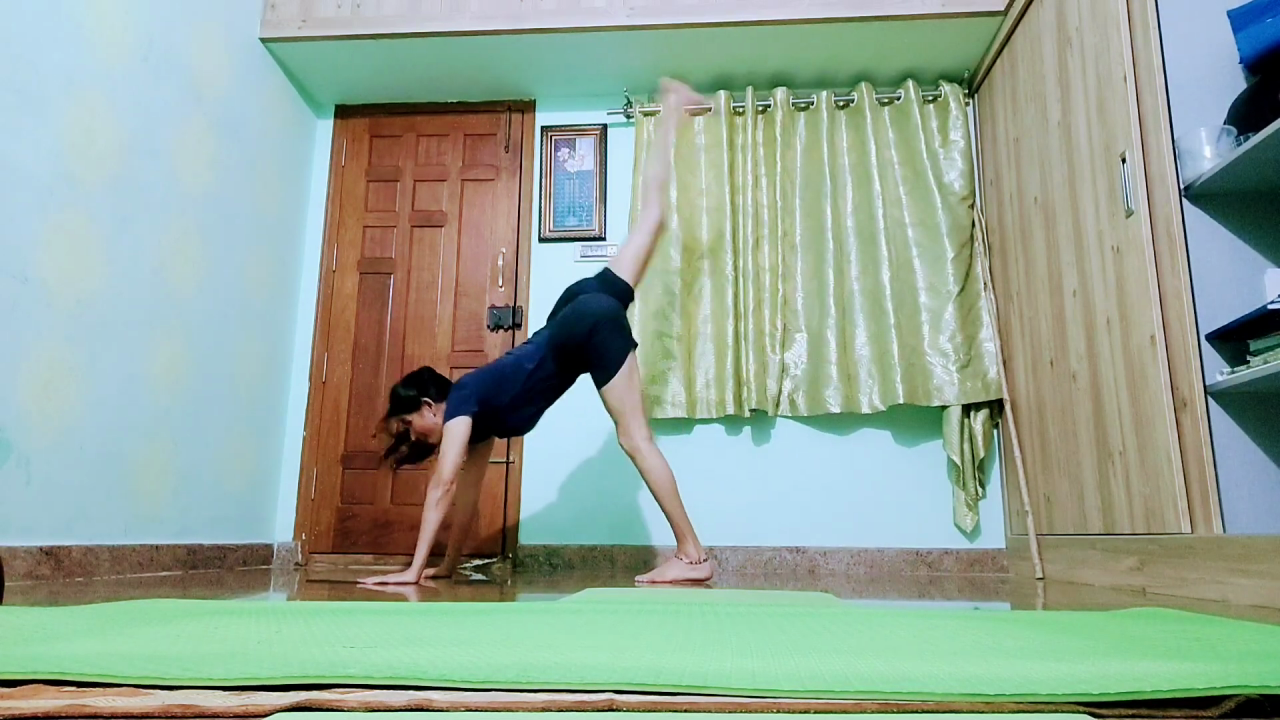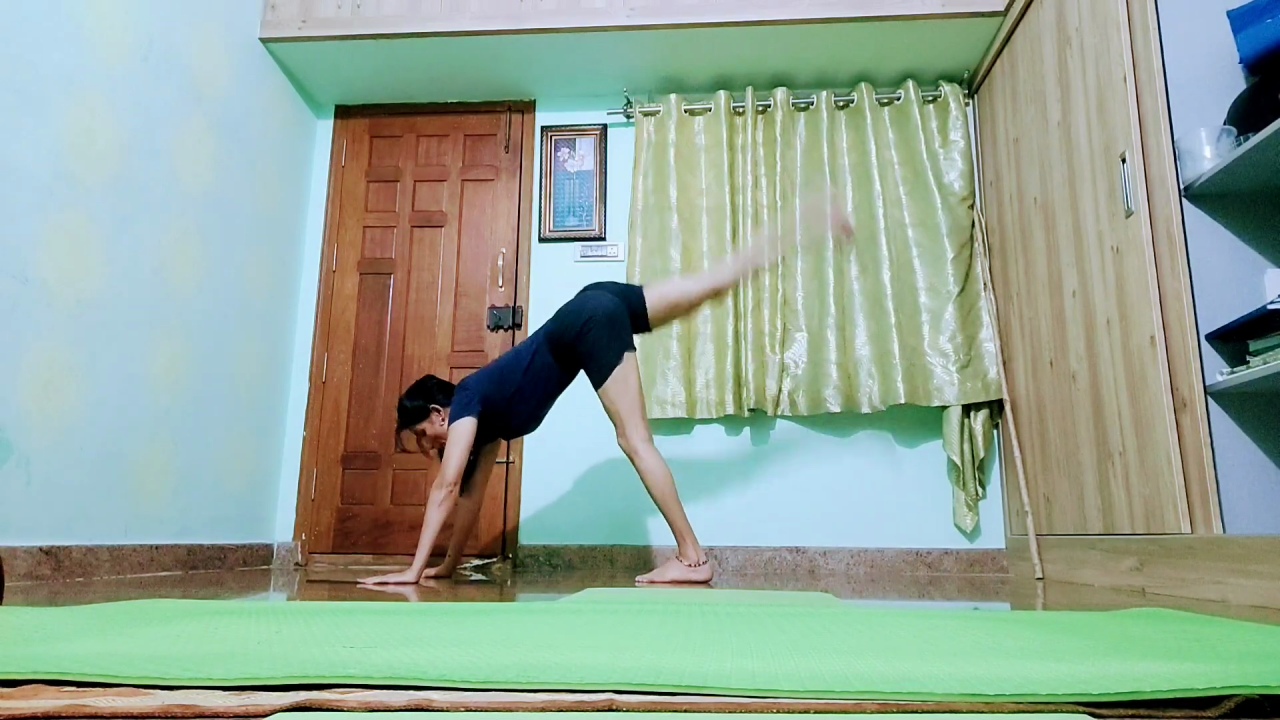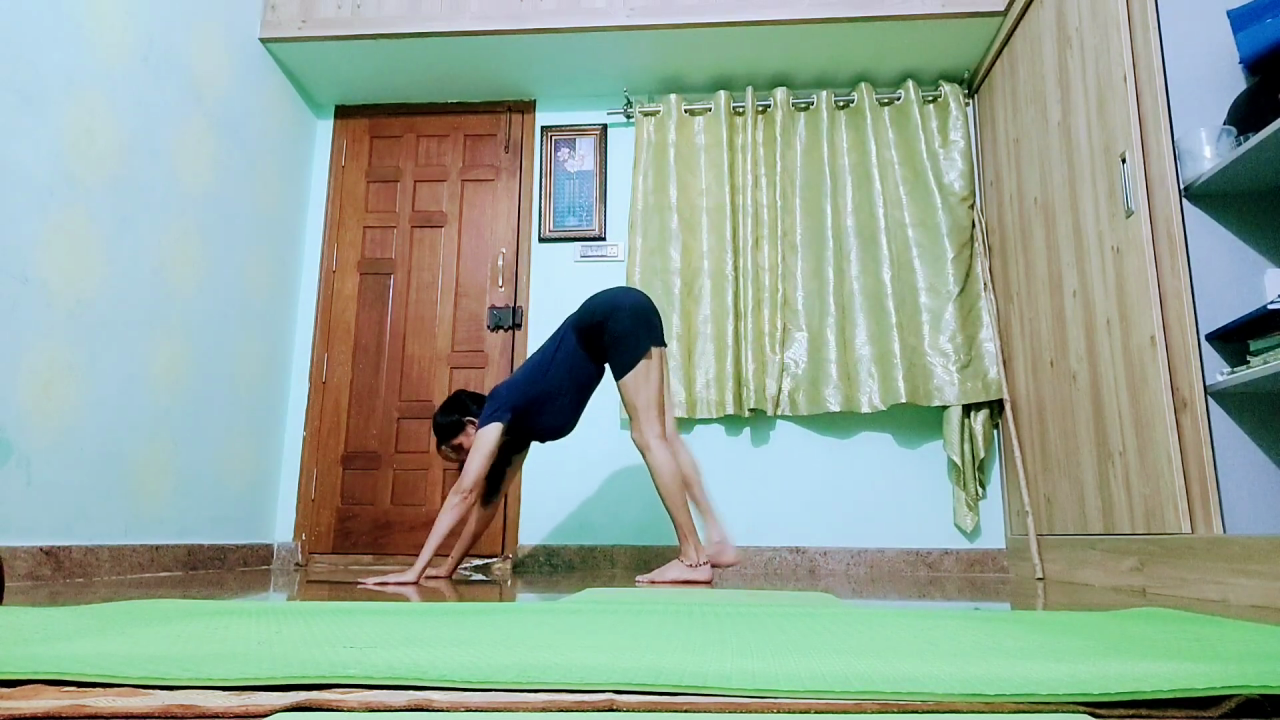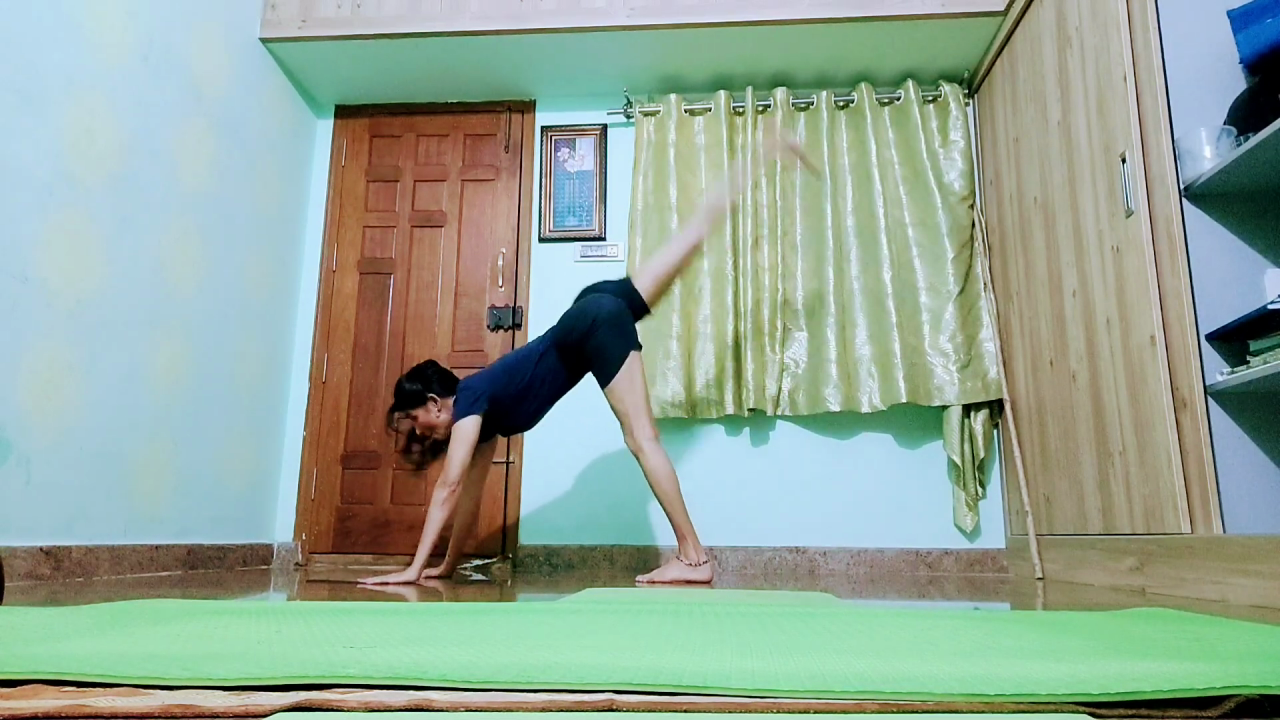
dt=0.4s
person 1, frame 1
left shoulder: (461, 405)
right shoulder: (479, 411)
left elbow: (444, 486)
right elbow: (469, 489)
left wrist: (416, 570)
right wrist: (448, 564)
left hip: (590, 325)
right hip: (582, 314)
left knee: (635, 439)
right knee: (651, 220)
left ankle: (692, 556)
person 1, frame 2
left shoulder: (466, 407)
right shoulder: (485, 405)
left elbow: (445, 488)
right elbow: (472, 491)
left wrist: (416, 568)
right wrist: (449, 562)
left hip: (593, 323)
right hip: (599, 309)
left knee: (635, 443)
right knee: (726, 275)
left ankle: (691, 558)
person 1, frame 3
left shoulder: (497, 414)
right shoulder: (512, 420)
left elbow: (463, 491)
right elbow: (488, 495)
left wrist: (411, 570)
right wrist: (447, 564)
left hip: (619, 318)
right hip: (620, 314)
left knee: (650, 440)
right knee: (664, 433)
left ankle: (694, 557)
right ankle: (716, 539)
person 1, frame 4
left shoulder: (468, 405)
right shoulder: (479, 403)
left elbow: (449, 487)
right elbow: (470, 483)
left wrist: (415, 568)
right wrist: (448, 562)
left hip: (595, 326)
right hip: (595, 316)
left knee: (642, 443)
right knee: (690, 238)
left ankle: (693, 559)
right ankle: (769, 150)
